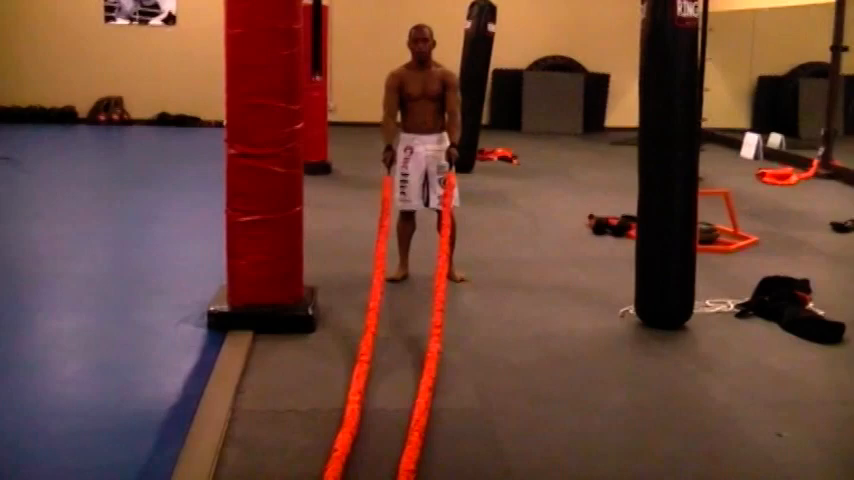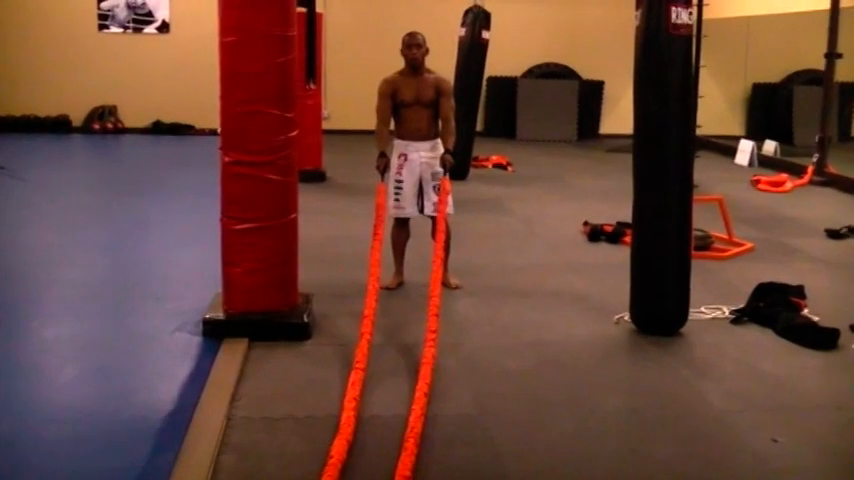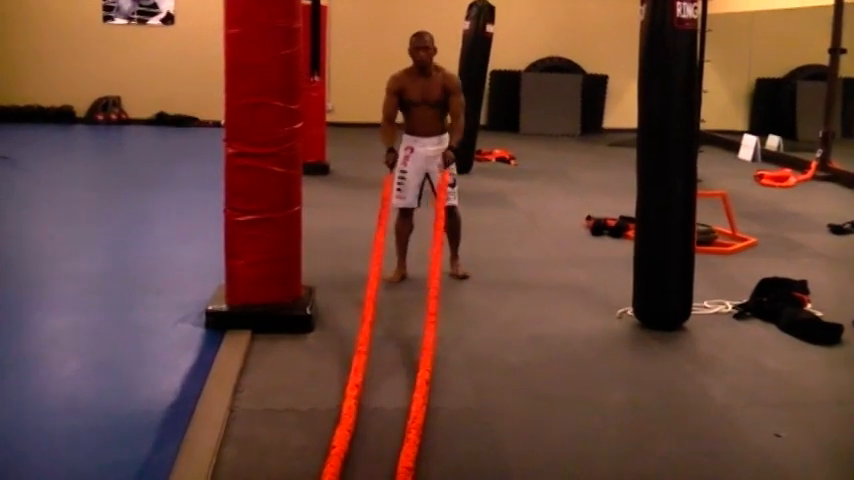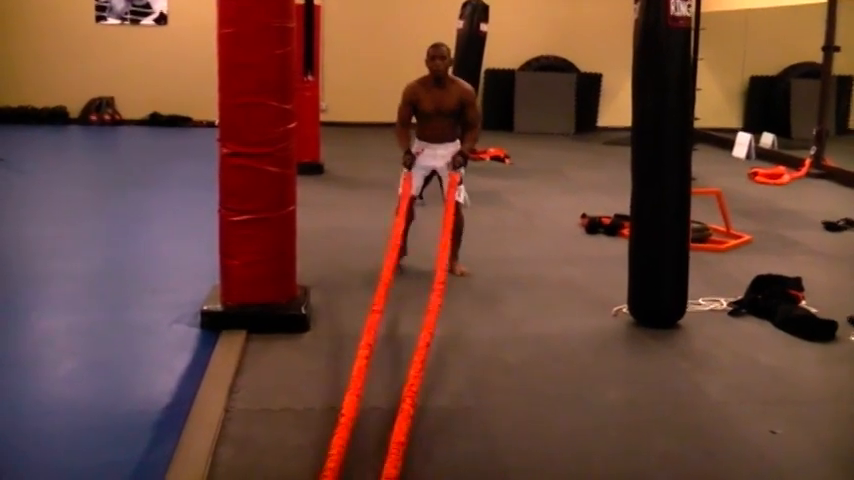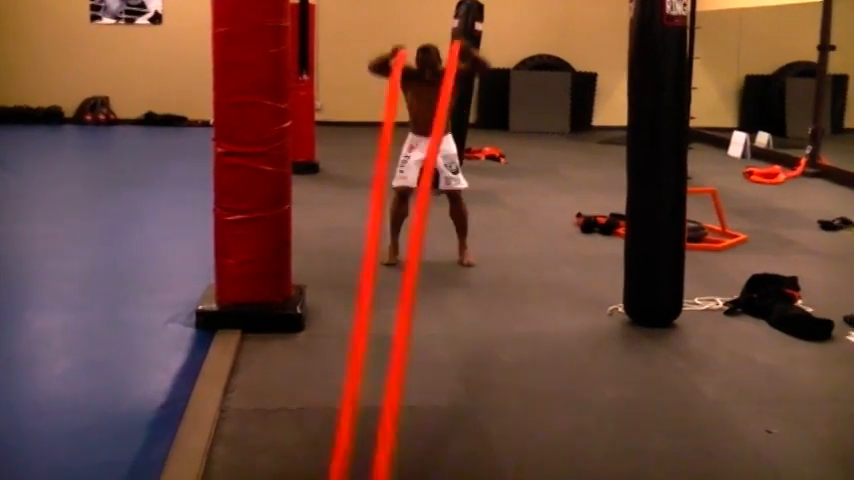
dt=0.4s
person 1, frame 1
left shoulder: (447, 76)
right shoulder: (397, 77)
left elbow: (454, 114)
right elbow: (390, 115)
left wrist: (453, 144)
right wrist: (389, 146)
left hip: (439, 144)
right hip: (409, 144)
left knee: (445, 208)
right knee: (406, 209)
left ankle: (449, 264)
right ankle: (403, 264)
person 1, frame 2
left shoulder: (440, 83)
right shoulder: (390, 84)
left elbow: (448, 120)
right elbow: (383, 122)
left wrist: (448, 150)
right wrist: (382, 153)
left hip: (433, 151)
right hip: (403, 151)
left knee: (440, 215)
right knee: (401, 216)
left ankle: (444, 271)
right ankle: (398, 272)
person 1, frame 3
left shoulder: (449, 80)
right shoulder: (397, 81)
left elbow: (457, 118)
right elbow: (388, 120)
left wrist: (451, 147)
right wrist: (390, 149)
left hip: (440, 145)
right hip: (411, 146)
left knee: (450, 207)
right knee: (404, 208)
left ankle: (455, 260)
right ankle: (401, 266)
person 1, frame 4
left shoulder: (464, 91)
right shoulder: (413, 90)
left elbow: (473, 127)
right elbow: (402, 125)
left wrist: (464, 151)
right wrist: (406, 150)
left hip: (450, 150)
right hip: (421, 148)
left knee: (455, 204)
right knee: (406, 199)
left ankle: (453, 259)
right ankle: (401, 249)
person 1, frame 5
right shoulder: (407, 75)
left elbow: (483, 67)
right elbow: (374, 67)
left wrist: (469, 52)
right wrist: (391, 55)
left hip: (443, 143)
right hip: (415, 143)
left knee: (455, 193)
right knee: (402, 191)
left ankle: (463, 248)
right ankle: (394, 247)
